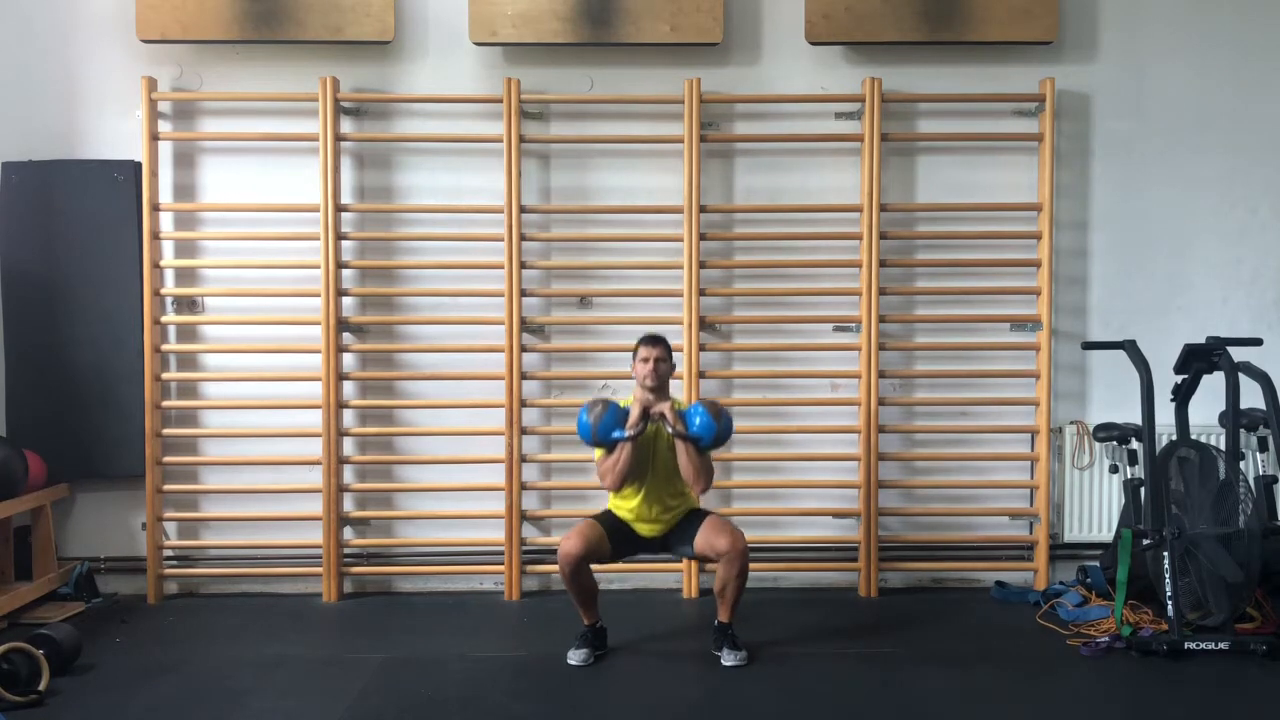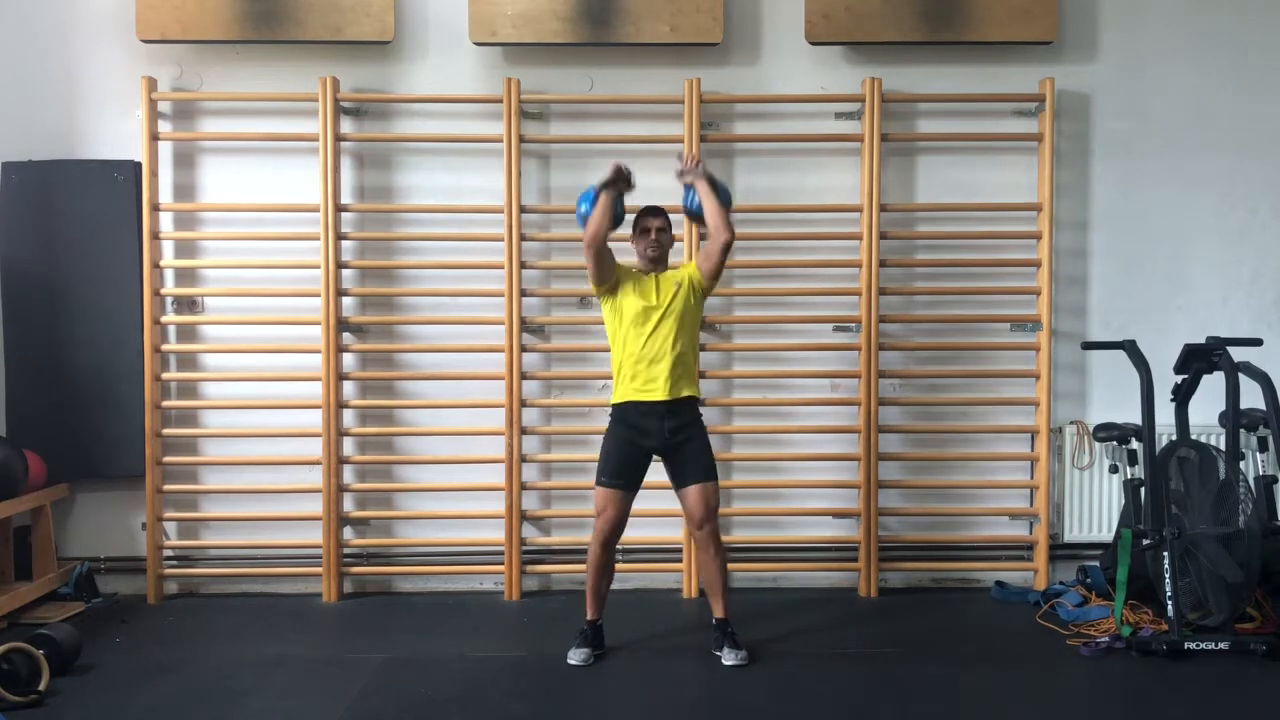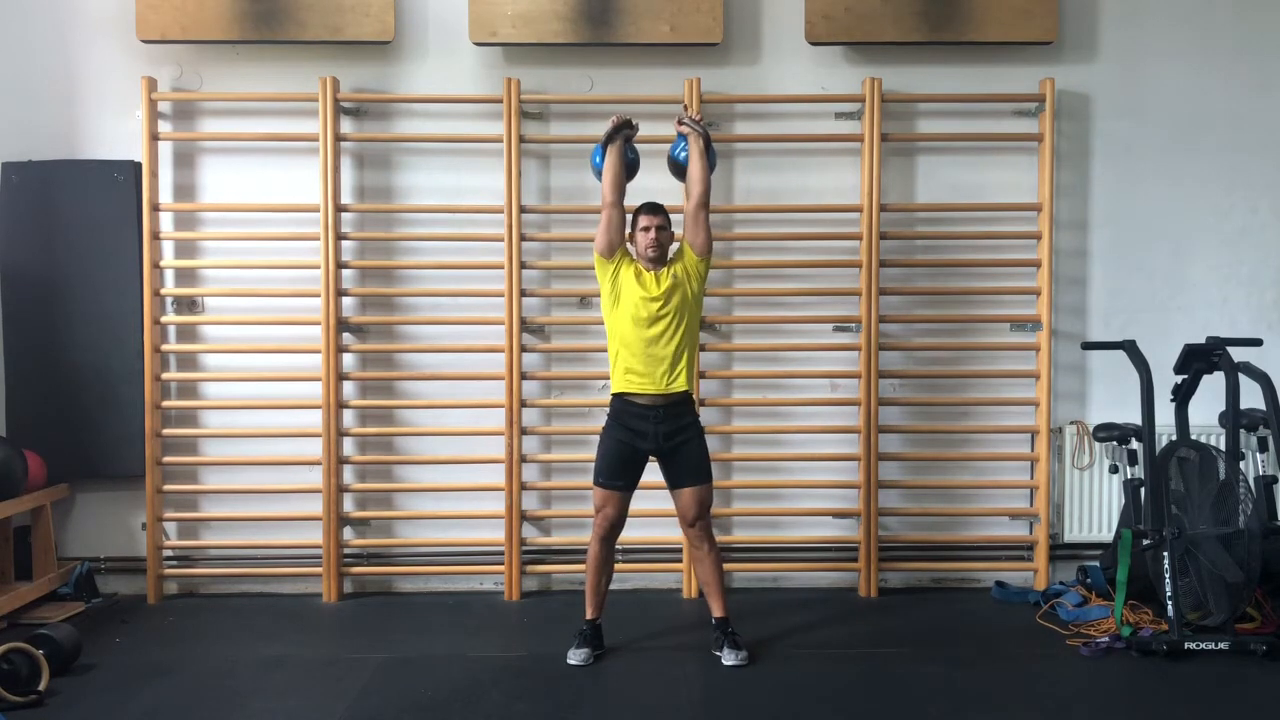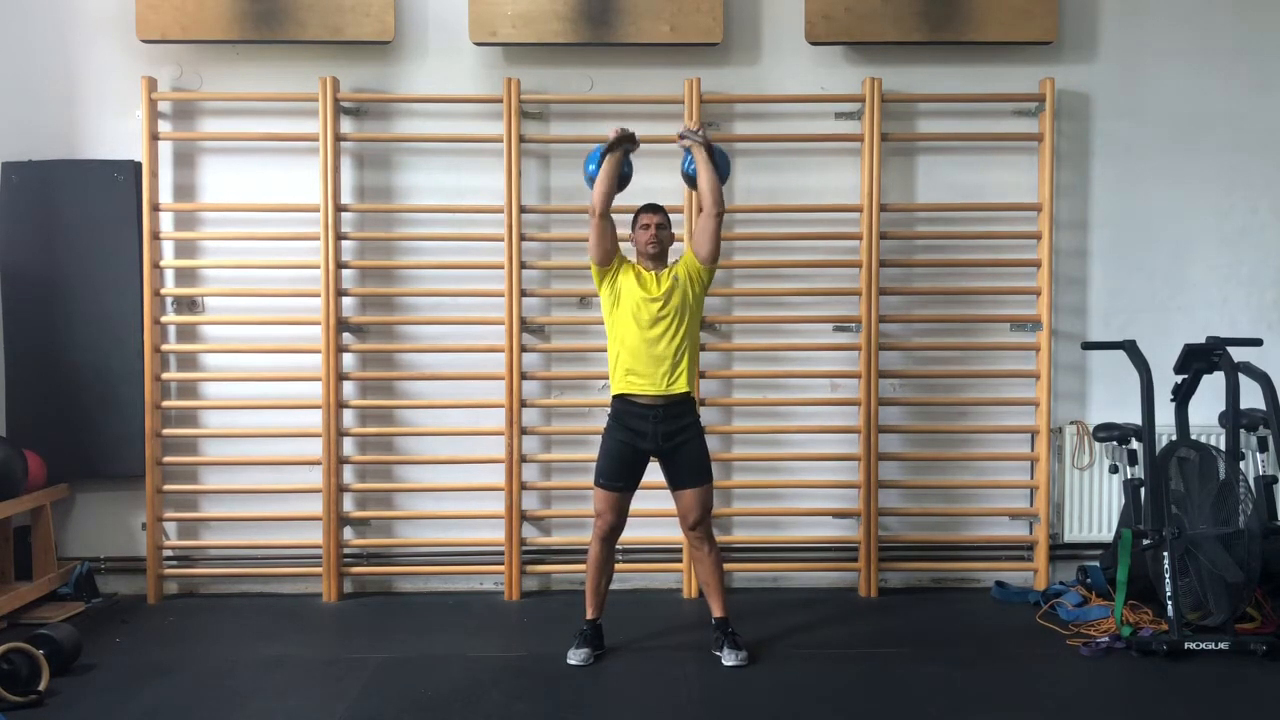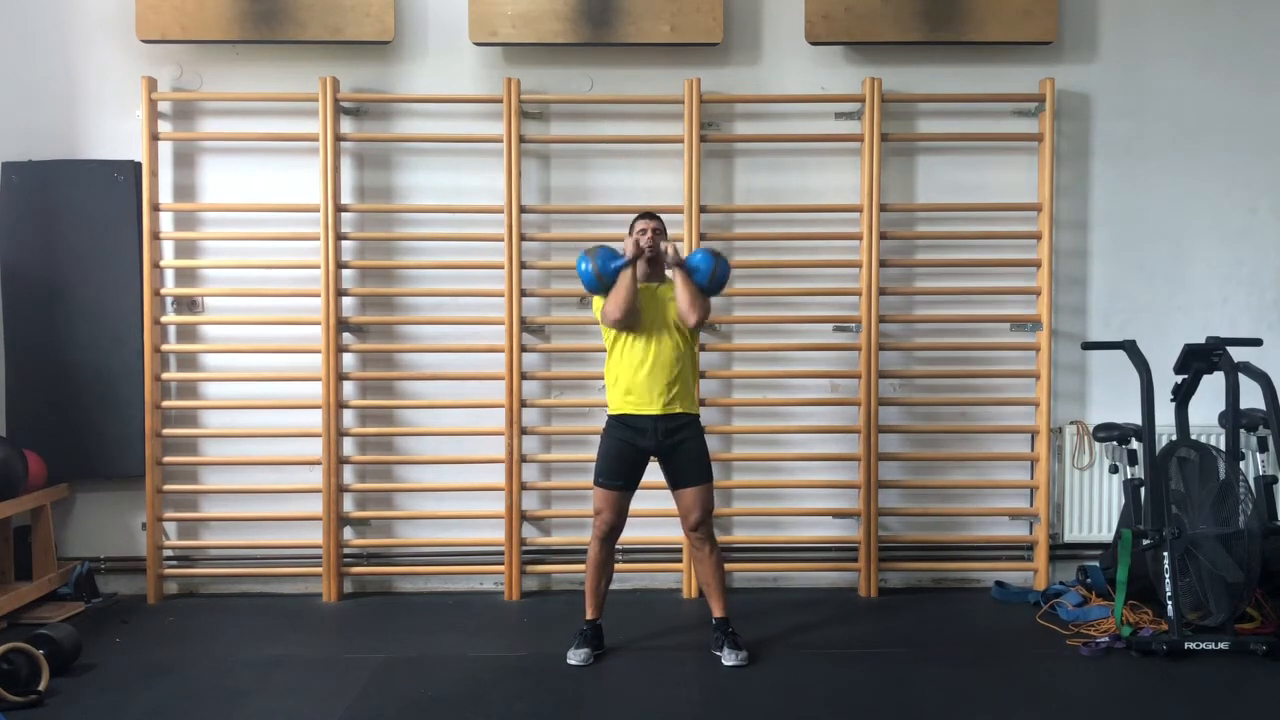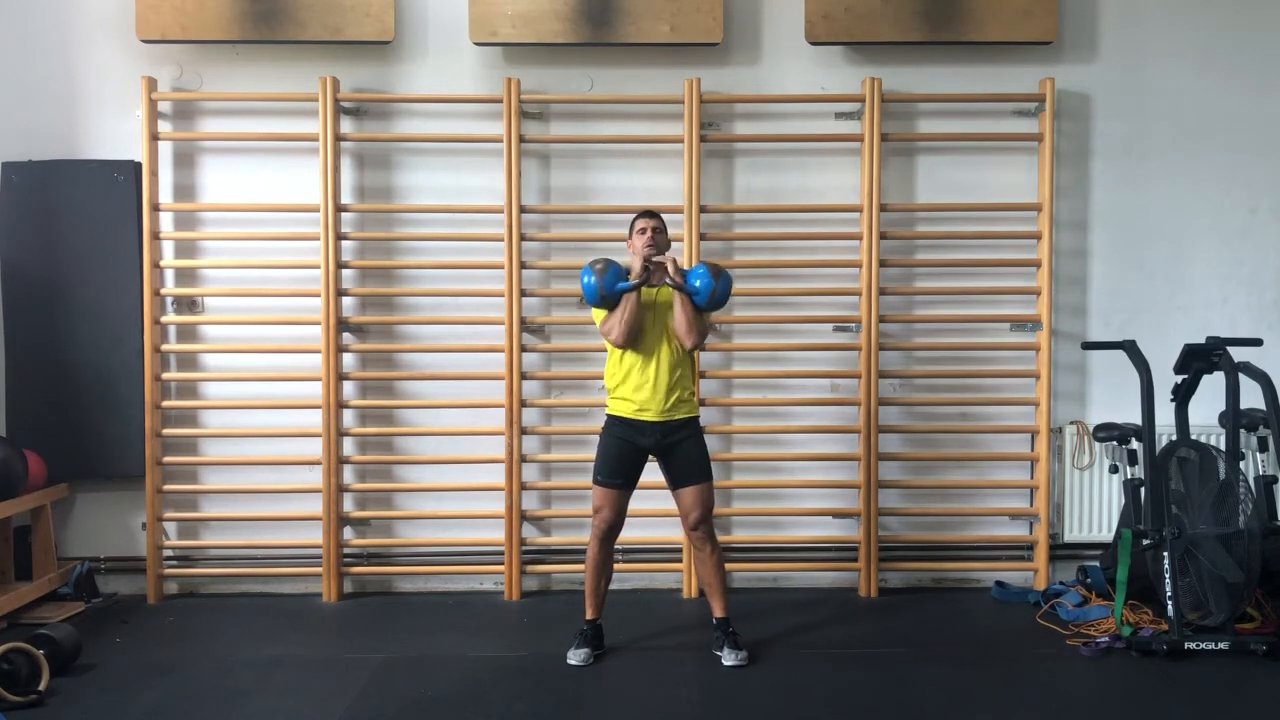
dt=0.5s
person 1, frame 1
left shoulder: (687, 419)
left elbow: (700, 484)
right elbow: (611, 482)
left wrist: (678, 428)
right wrist: (632, 427)
left hip: (678, 519)
right hip: (624, 522)
left knee: (734, 544)
right knee: (570, 550)
left ankle: (723, 629)
right ankle: (592, 629)
person 1, frame 2
left shoulder: (688, 282)
right shoulder: (616, 285)
left elbow: (723, 238)
right elbow: (592, 243)
left wrist: (701, 183)
right wrist: (611, 191)
left hip: (683, 414)
right hip: (629, 415)
left knee: (705, 525)
right knee: (606, 527)
left ankle: (722, 628)
right ankle: (592, 628)
person 1, frame 3
left shoulder: (689, 273)
right shoulder: (615, 272)
left elbow: (698, 203)
right elbow: (611, 203)
left wrist: (694, 138)
right wrist: (617, 141)
left hip: (679, 416)
right hip: (626, 415)
left knee: (698, 526)
right knee: (605, 527)
left ankle: (721, 628)
right ankle: (591, 628)
person 1, frame 4
left shoulder: (690, 275)
right shoulder: (614, 275)
left elbow: (715, 210)
right elbow: (597, 210)
left wrist: (699, 149)
right wrist: (615, 153)
left hip: (680, 417)
right hip: (627, 416)
left knee: (698, 527)
right knee: (606, 528)
left ankle: (722, 628)
right ankle: (591, 628)
person 1, frame 5
left shoulder: (681, 292)
right shoulder: (614, 292)
left elbow: (694, 319)
right elbow: (616, 316)
left wrist: (678, 267)
right wrist: (629, 263)
left hip: (680, 423)
right hip: (626, 422)
left knee: (699, 528)
right knee: (604, 528)
left ankle: (722, 628)
right ankle: (591, 628)
person 1, frame 6
left shoulder: (685, 290)
left elbow: (692, 339)
right elbow: (618, 337)
left wrist: (677, 283)
right wrist: (635, 280)
left hip: (679, 423)
right hip: (625, 422)
left knee: (700, 528)
right knee: (603, 528)
left ankle: (723, 628)
right ankle: (591, 628)
